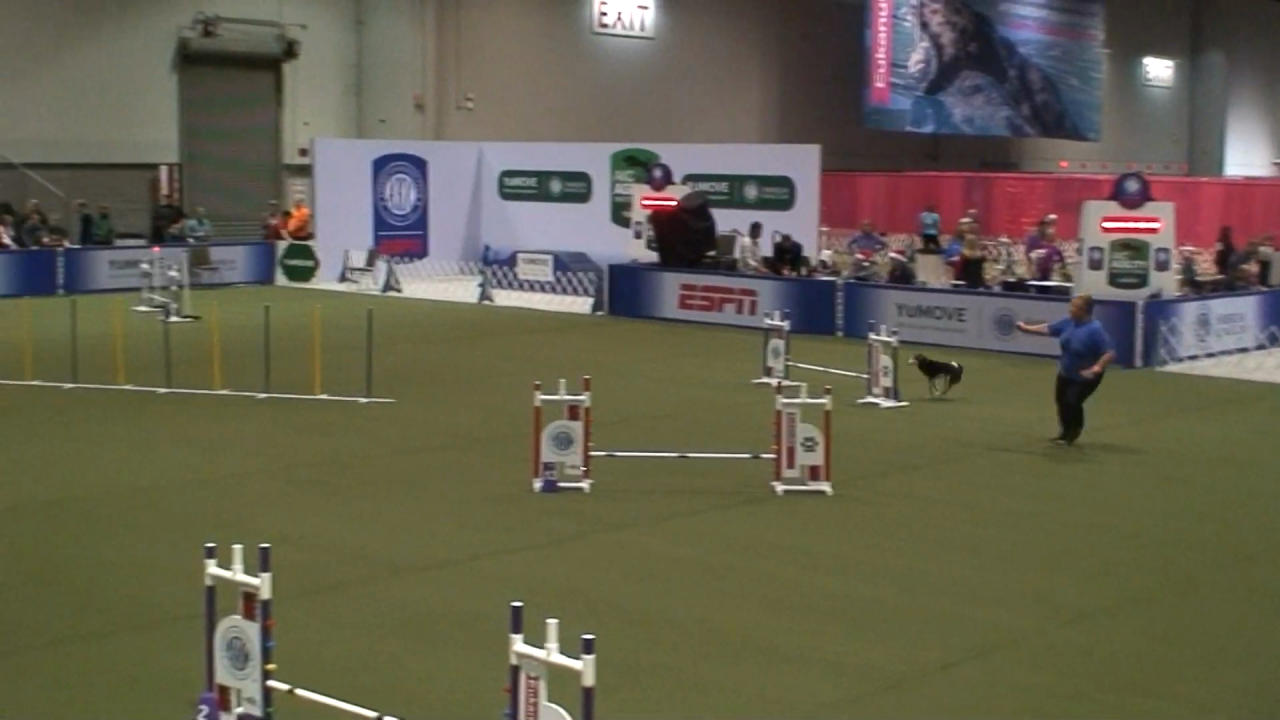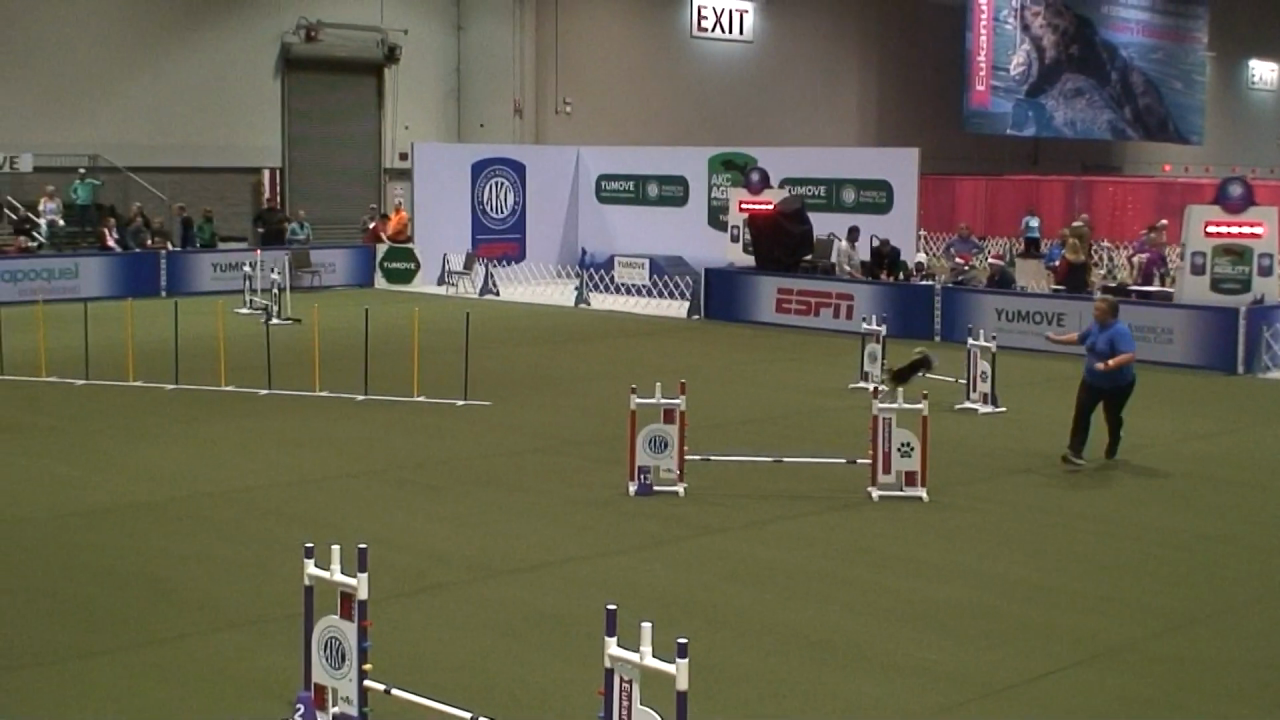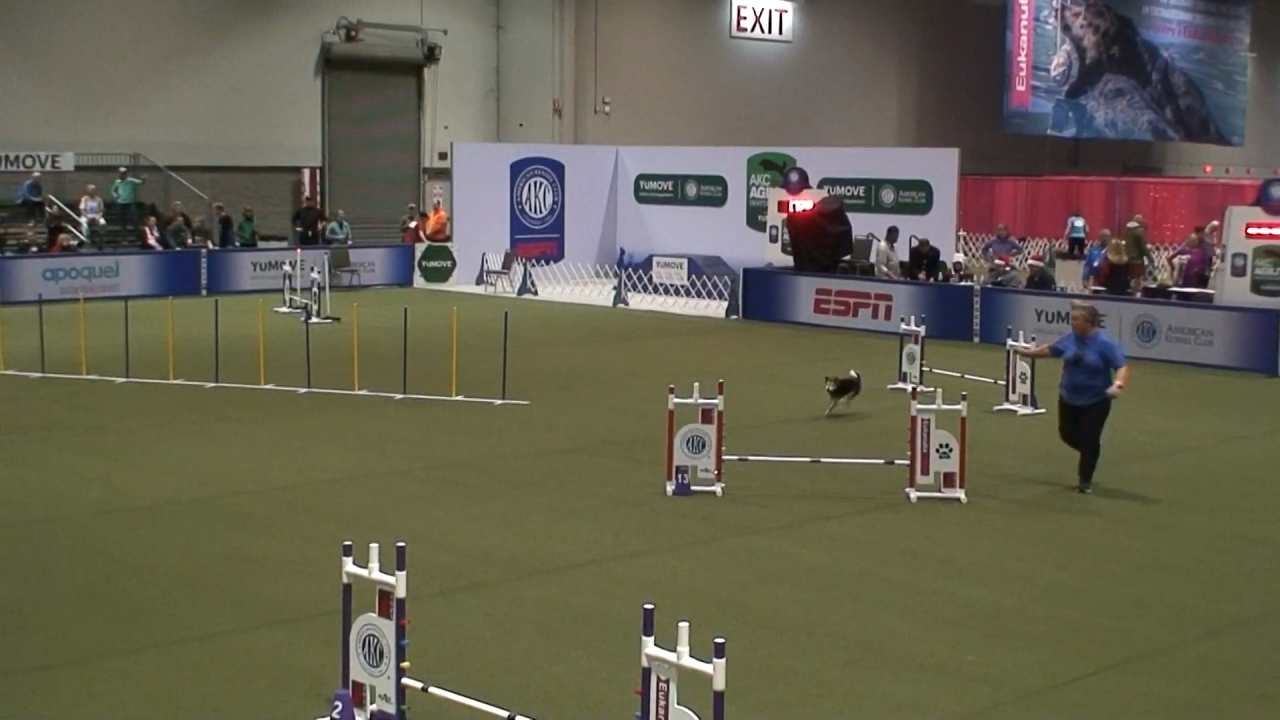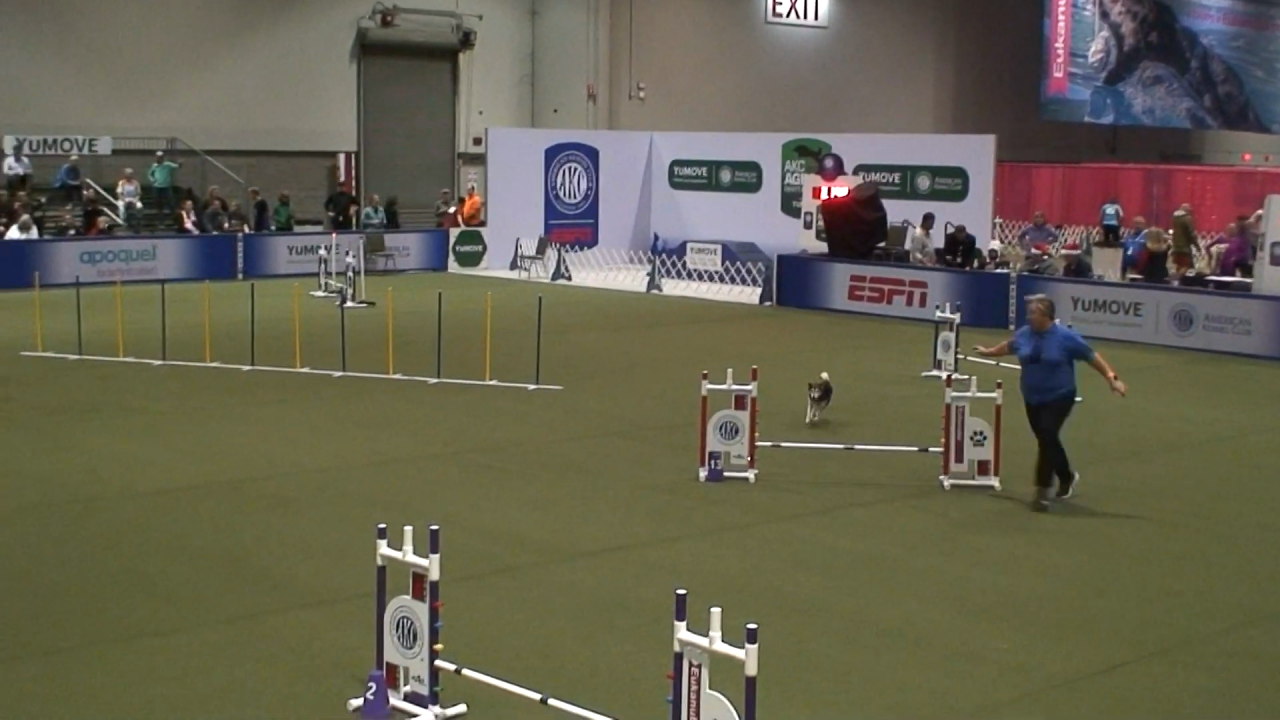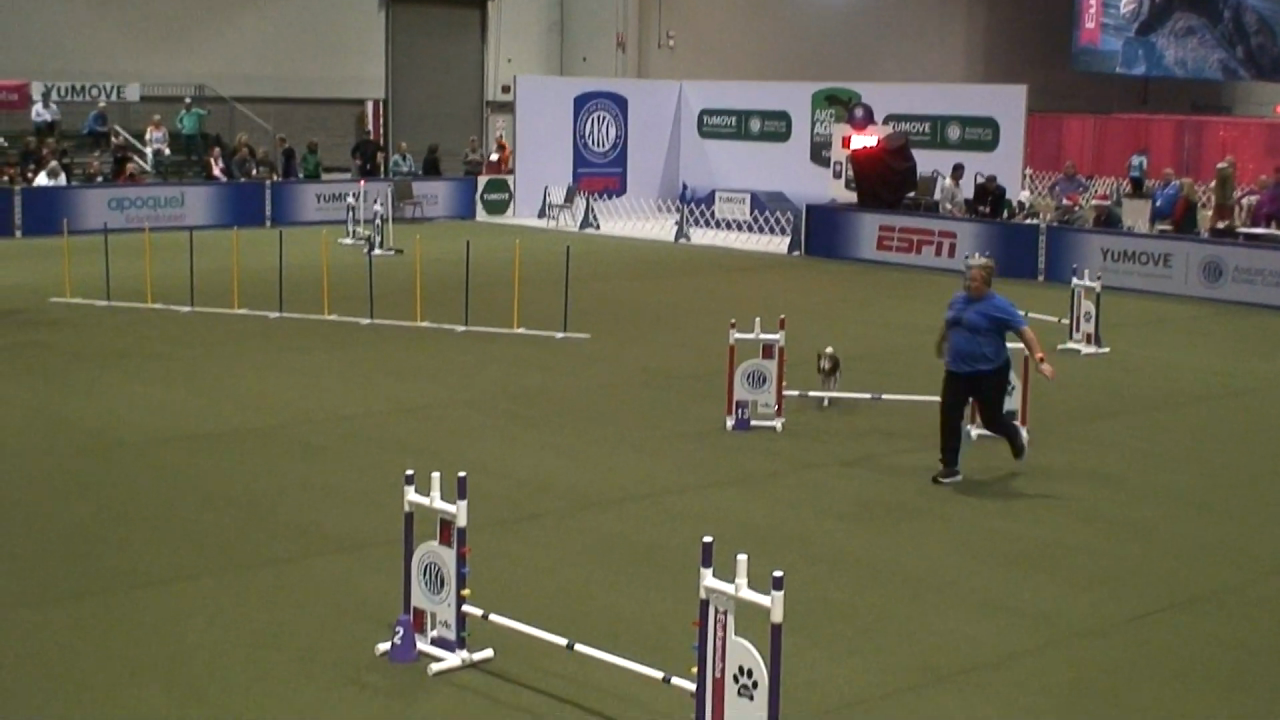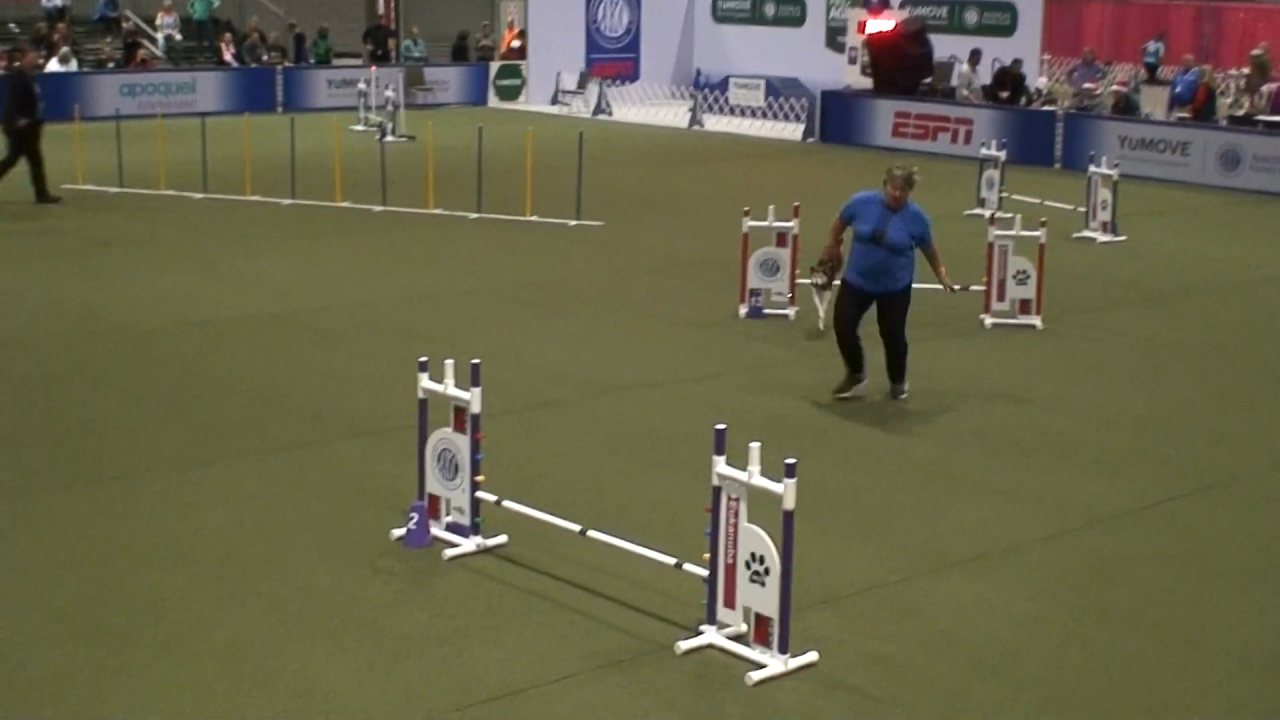
dt=0.4s
person 1, frame 1
left shoulder: (1094, 330)
right shoulder: (1068, 322)
left elbow: (1109, 354)
right elbow: (1048, 329)
left wrist: (1094, 370)
right wrist: (1027, 328)
left hip: (1086, 377)
right hip: (1066, 373)
left knee: (1071, 404)
right knee: (1062, 403)
left ankle: (1074, 428)
right ankle: (1067, 432)
person 1, frame 2
left shoulder: (1120, 332)
right shoulder: (1096, 327)
left elbow: (1129, 356)
right elbow: (1079, 337)
left wrist: (1107, 365)
right wrist: (1055, 338)
left hip: (1117, 384)
right hip: (1092, 380)
left knee: (1112, 416)
right knee: (1081, 412)
left ankle: (1113, 445)
right ankle: (1075, 452)
person 1, frame 3
left shoulder: (1105, 344)
right shoulder: (1069, 339)
left elbow: (1122, 367)
right elbow: (1049, 350)
left wrist: (1118, 386)
right wrist: (1027, 352)
left hip: (1096, 401)
right hip: (1069, 399)
left knee: (1089, 439)
right knee: (1067, 434)
left ankle: (1086, 479)
right ankle: (1088, 453)
person 1, frame 4
left shoulder: (1065, 336)
right shoulder: (1024, 333)
left elbow: (1092, 356)
right elbow: (1009, 347)
left wrist: (1112, 378)
right wrist: (989, 352)
left hip: (1058, 397)
right hip: (1033, 399)
left knee: (1048, 436)
right knee: (1045, 439)
left ankle: (1044, 488)
right ankle: (1067, 477)
person 1, frame 5
left shoulder: (997, 304)
right shoulder: (958, 300)
left elbow: (1024, 330)
left wrist: (1039, 360)
right wrist: (941, 342)
left hip: (989, 372)
right hip: (957, 371)
left knee: (991, 419)
right knee: (949, 414)
left ankle: (1014, 434)
right ankle: (949, 468)
person 1, frame 6
left shoulder: (915, 217)
right shoulder: (862, 202)
left elbow: (928, 247)
right elbow: (841, 220)
left wrist: (940, 275)
right wrist: (833, 245)
left hip: (894, 287)
right hip: (856, 283)
left knee: (892, 336)
right knee: (842, 325)
left ankle: (898, 380)
right ankle: (856, 375)
